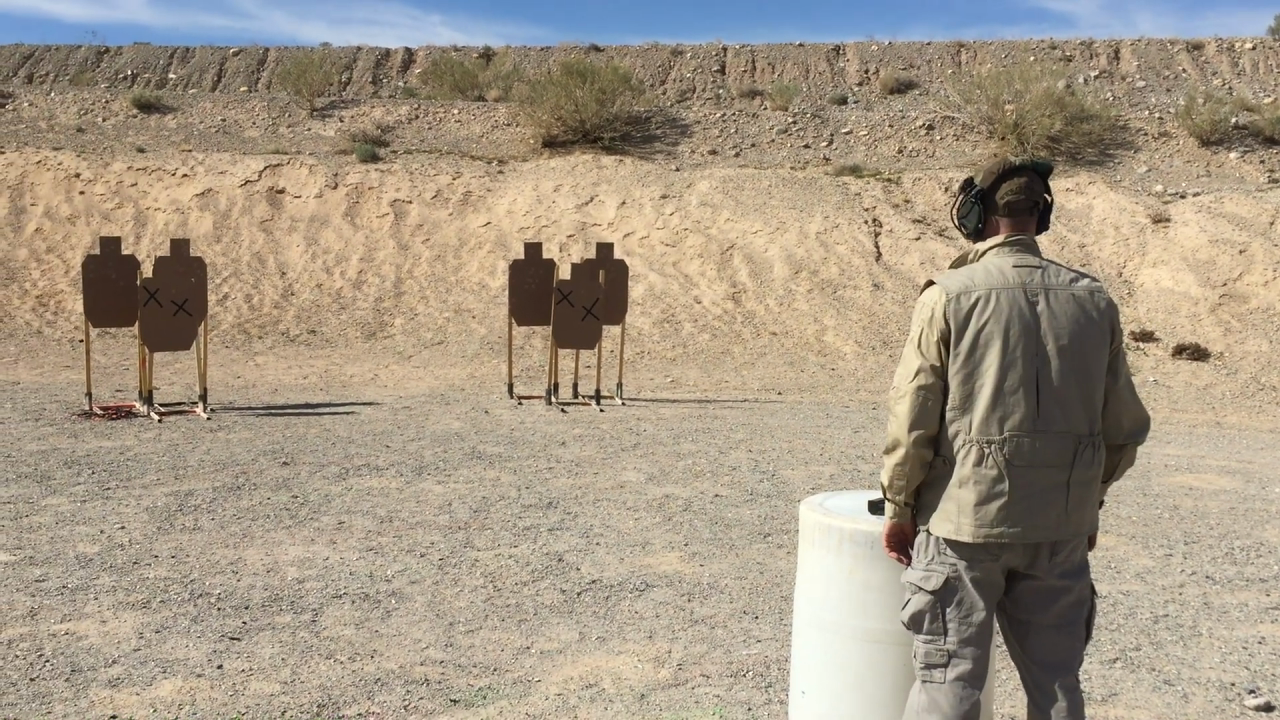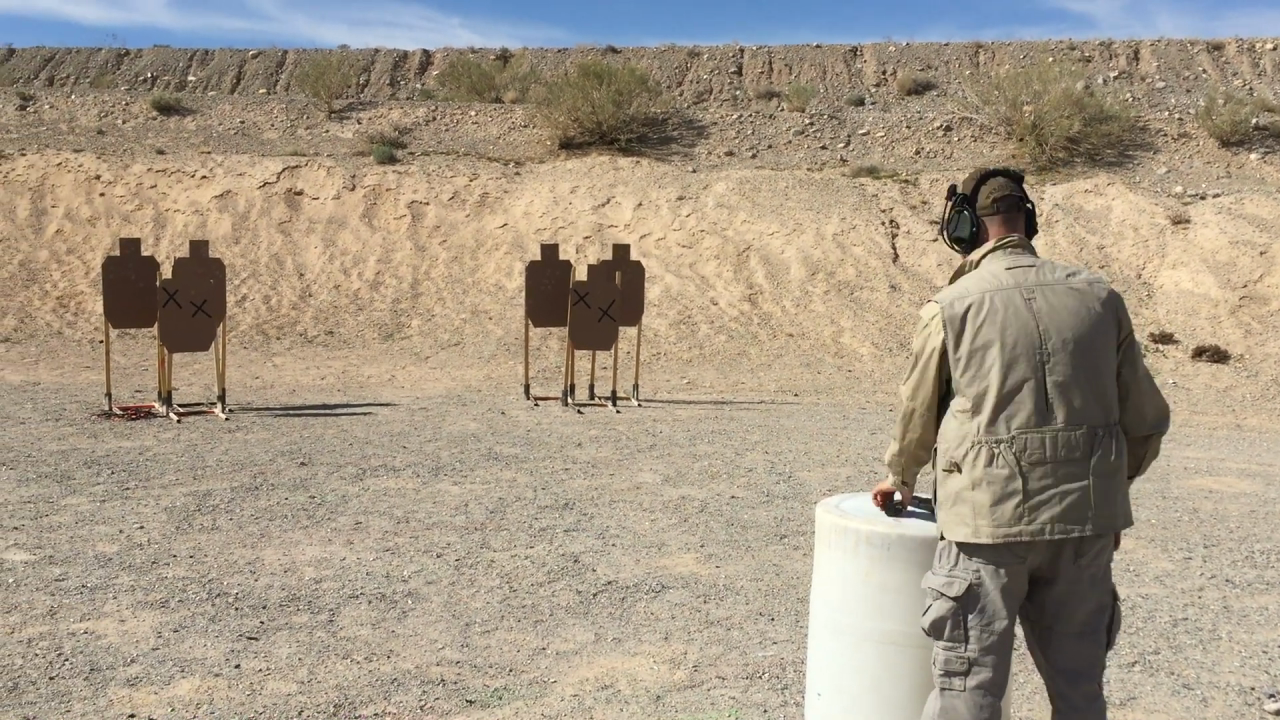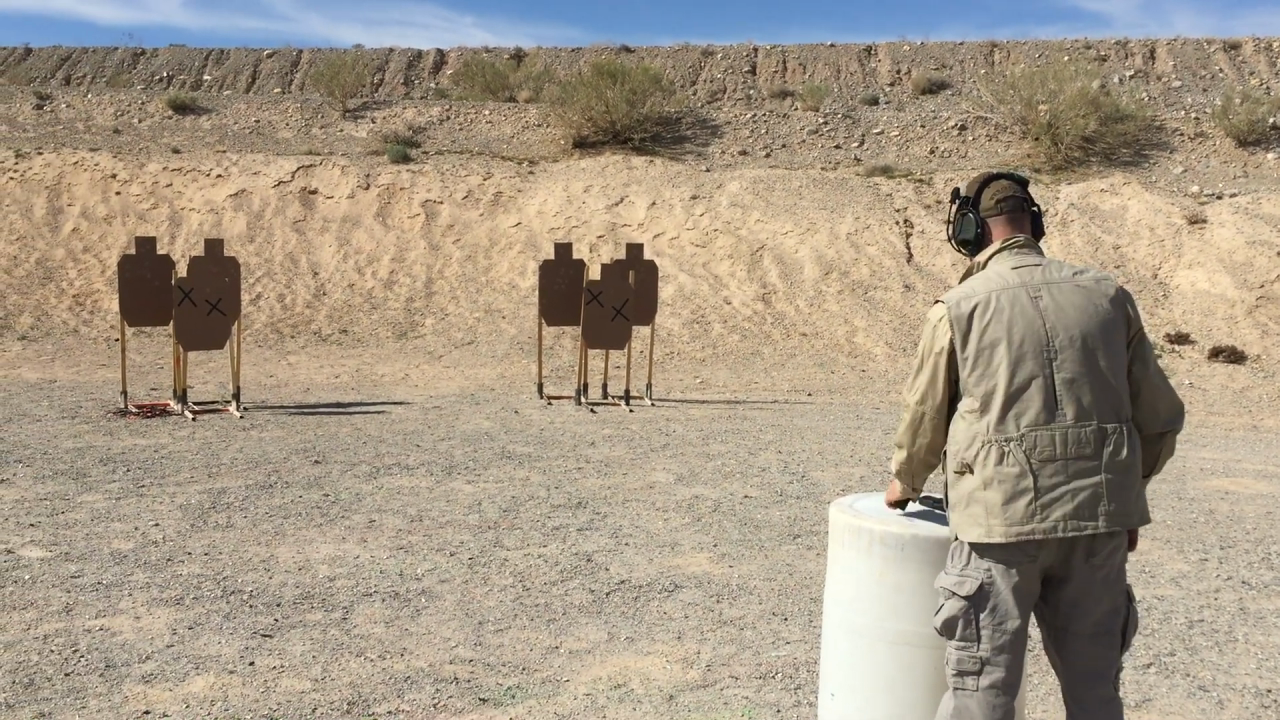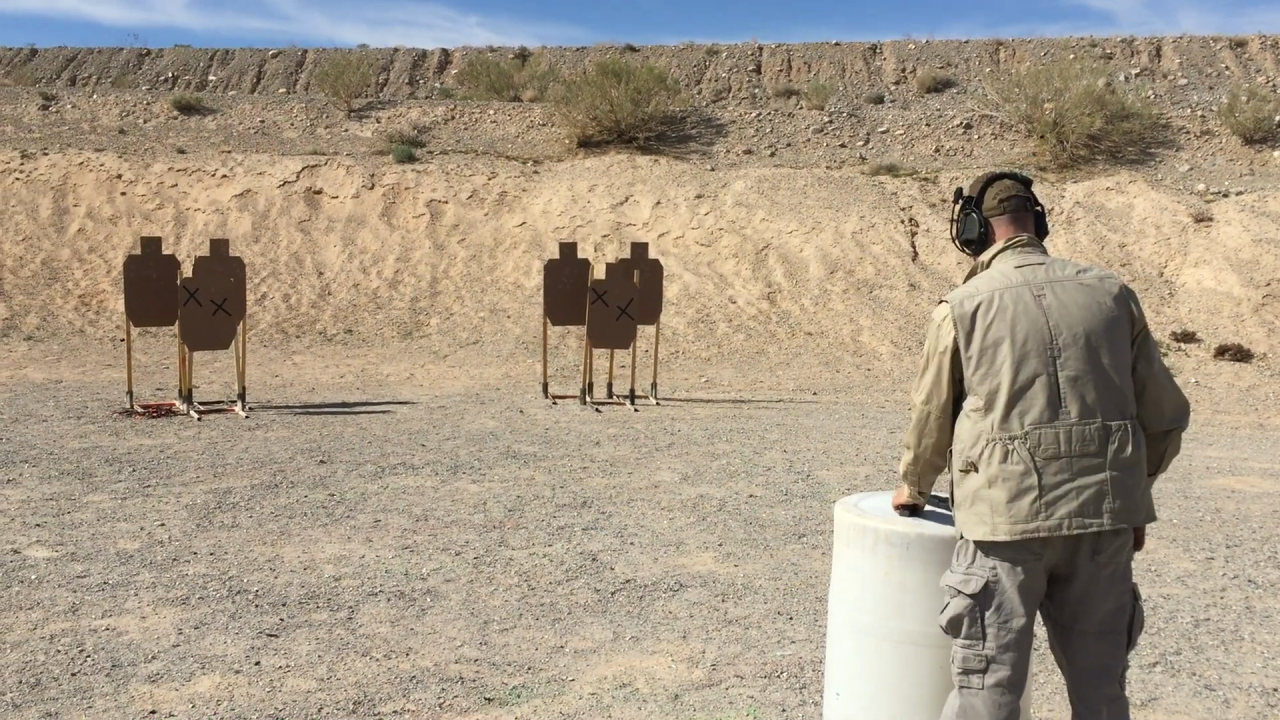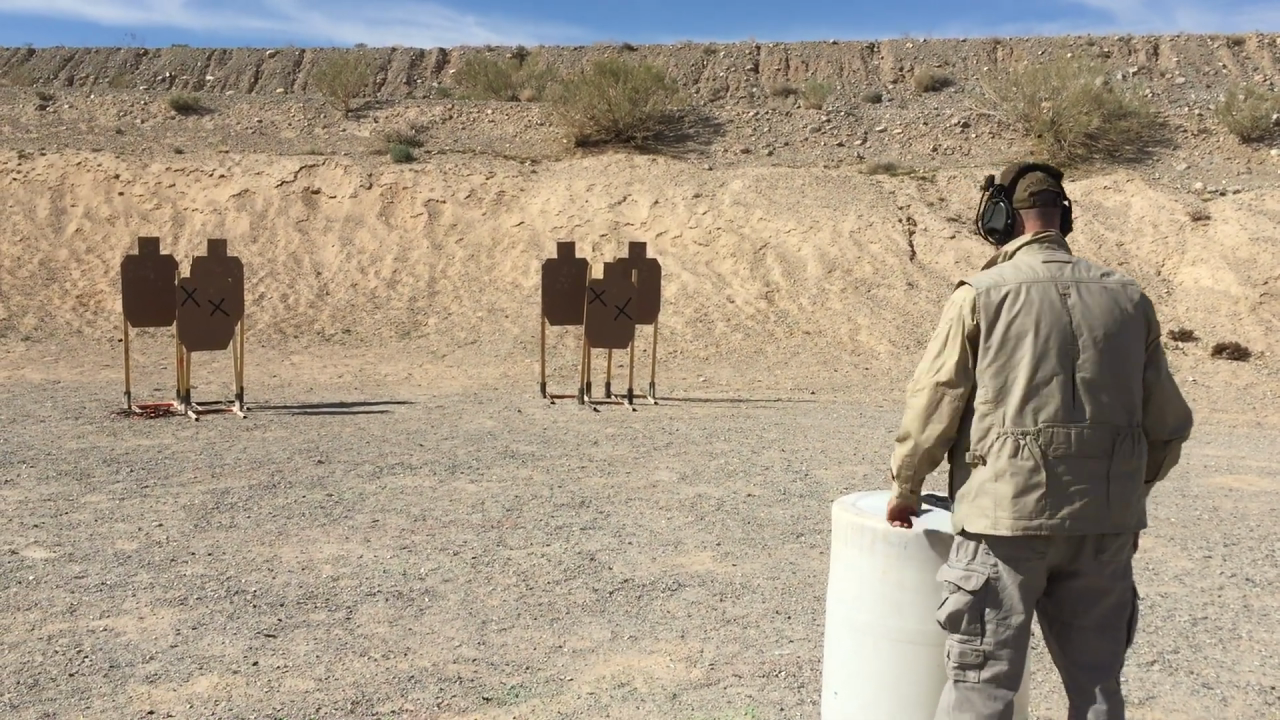
dt=0.5s
person 1, frame 1
left shoulder: (949, 296)
right shoulder: (1093, 301)
left elbow: (913, 416)
right elbow: (1123, 426)
left wrist: (897, 507)
right wrist: (1088, 500)
left hip: (966, 517)
right hip: (1060, 525)
person 1, frame 2
left shoulder: (951, 307)
right shoulder: (1098, 297)
left elbow: (916, 413)
right elbow: (1145, 420)
left wrist: (899, 478)
left hip: (988, 520)
right hip: (1083, 519)
person 1, frame 3
left shoulder: (958, 308)
right shoulder: (1108, 296)
left elbow: (924, 417)
right elbow: (1159, 417)
left wrist: (904, 483)
right wrist: (1125, 496)
left hip: (1001, 518)
right hip: (1097, 517)
person 1, frame 4
left shoulder: (961, 308)
right shoulder: (1111, 293)
left elbow: (930, 417)
right elbow: (1164, 413)
left wrist: (913, 487)
right wrist: (1130, 493)
left hip: (1006, 516)
right hip: (1104, 515)
person 1, frame 5
left shoulder: (980, 296)
right shoulder: (1128, 297)
left elbow: (934, 407)
right elbow: (1167, 423)
left wrist: (904, 483)
right wrist: (1128, 495)
left hip: (1007, 514)
right hip: (1102, 521)
